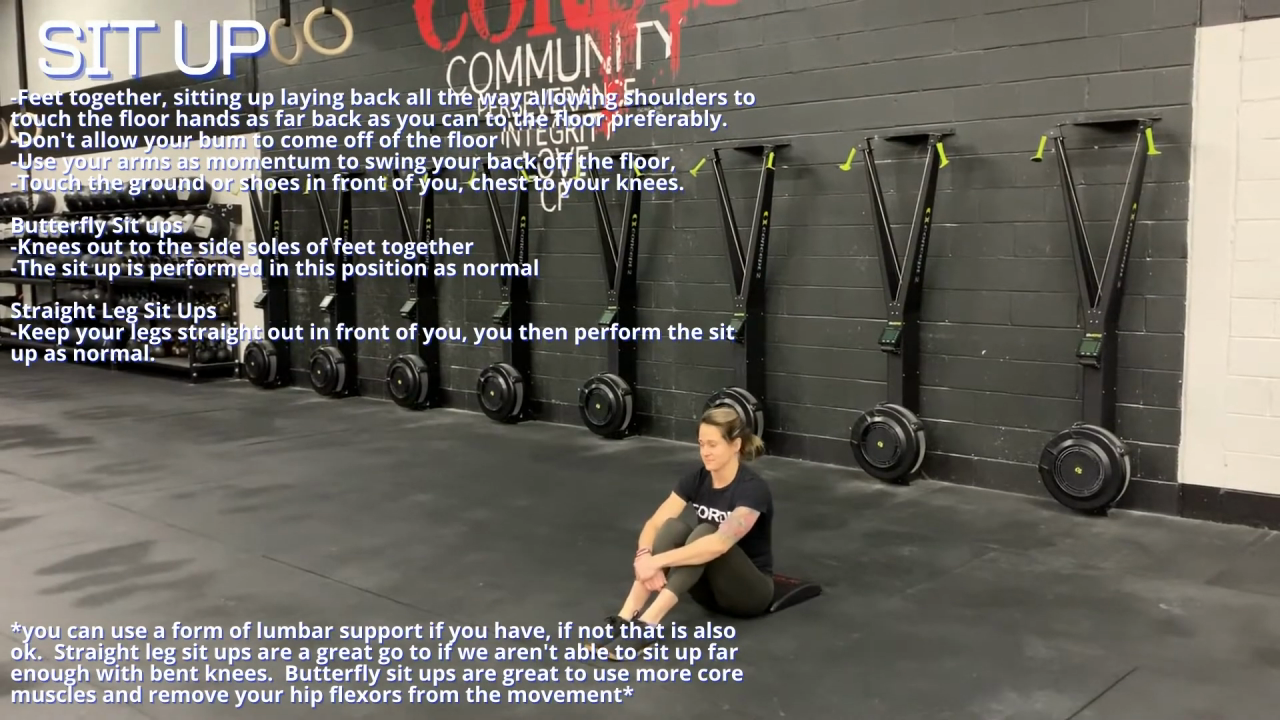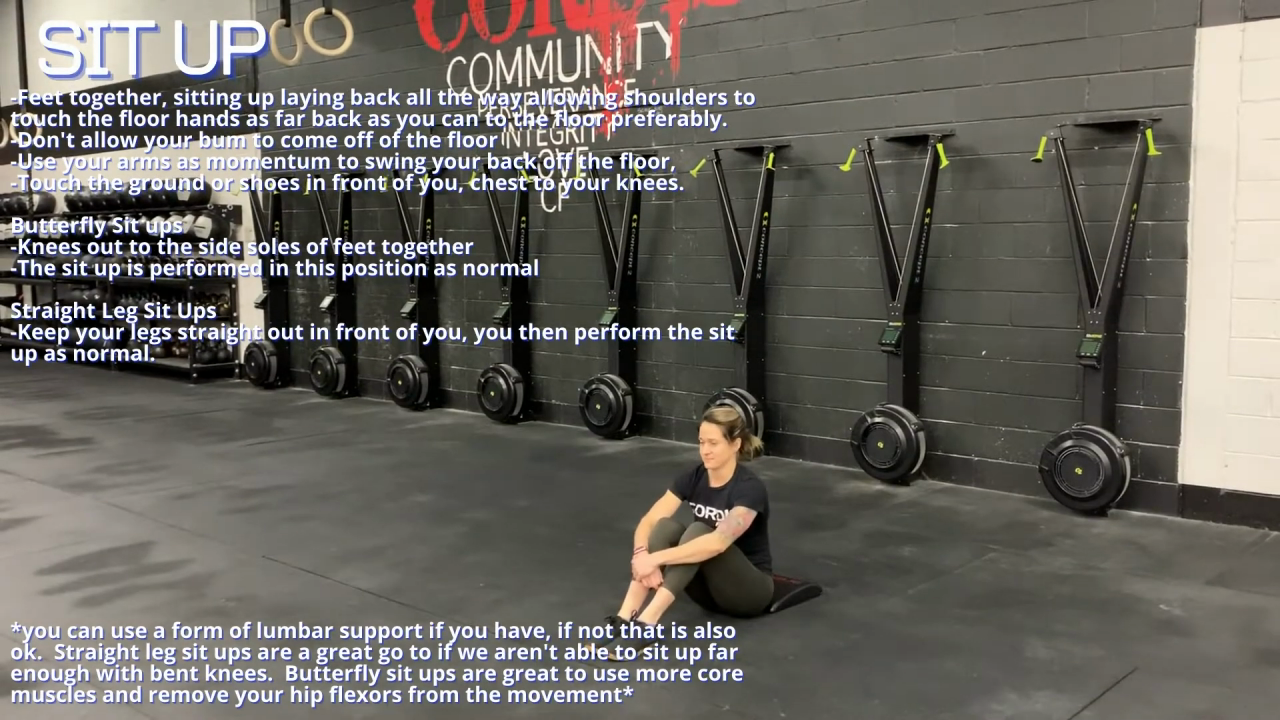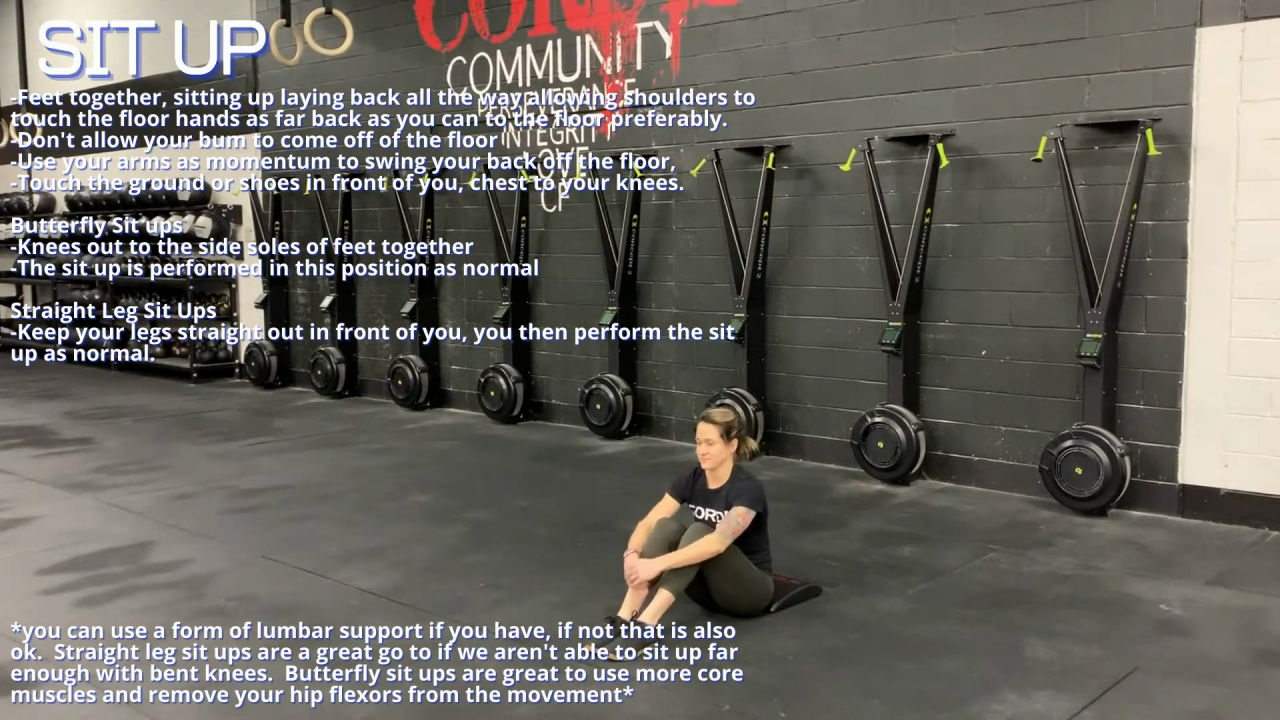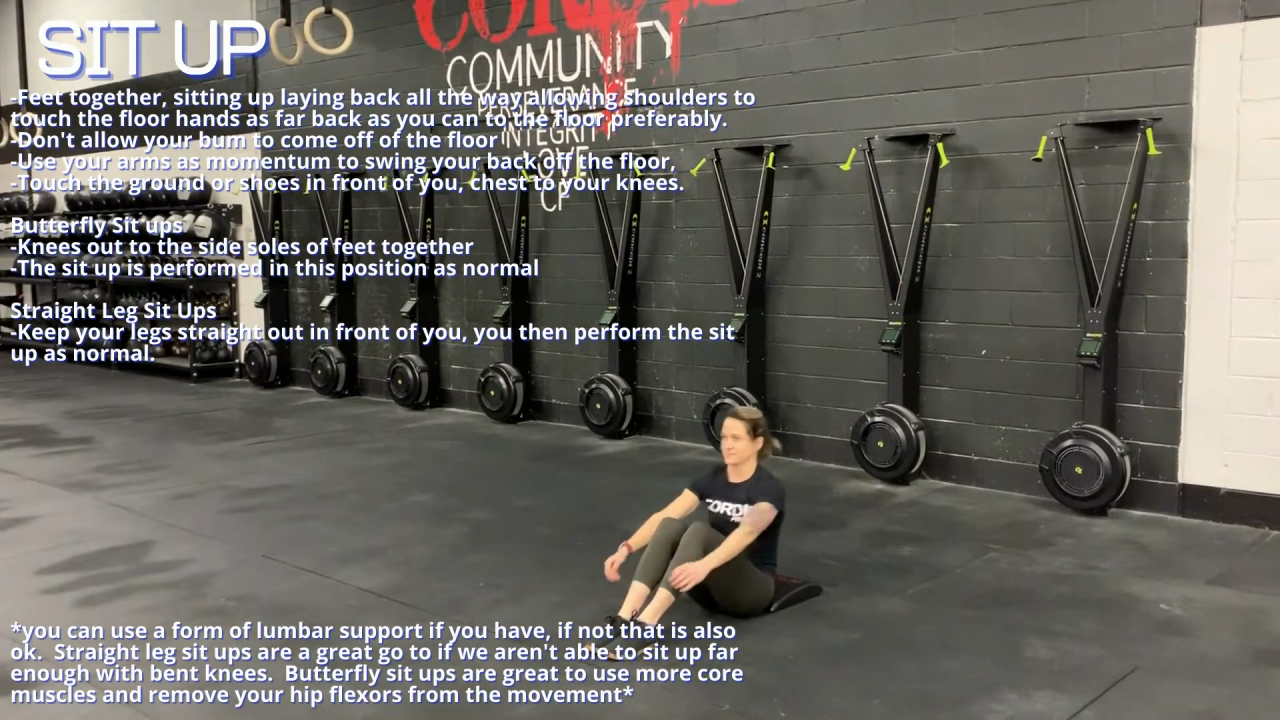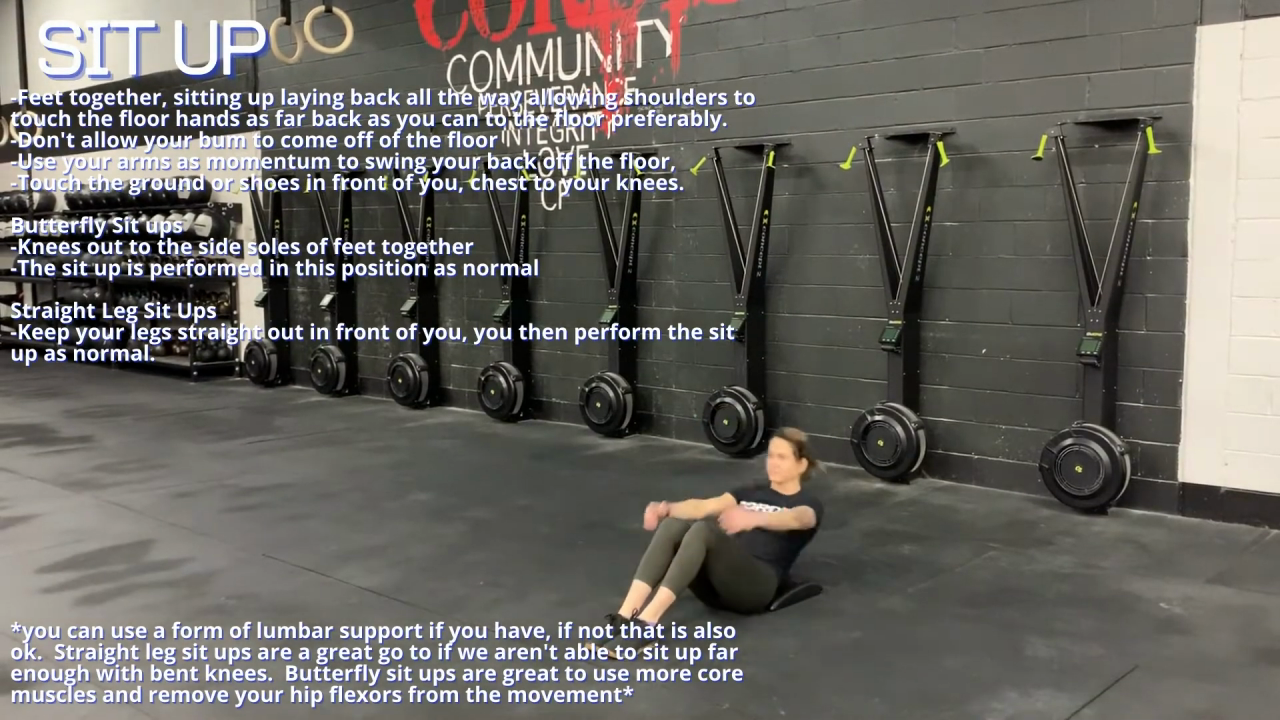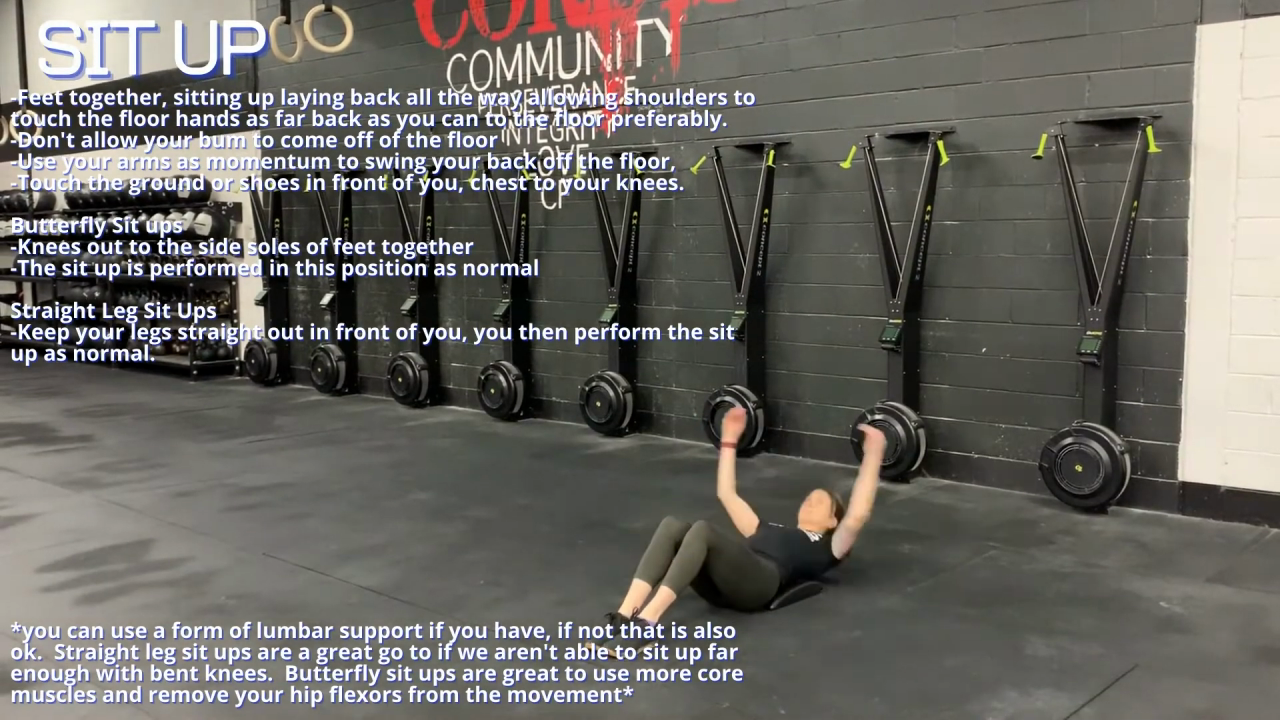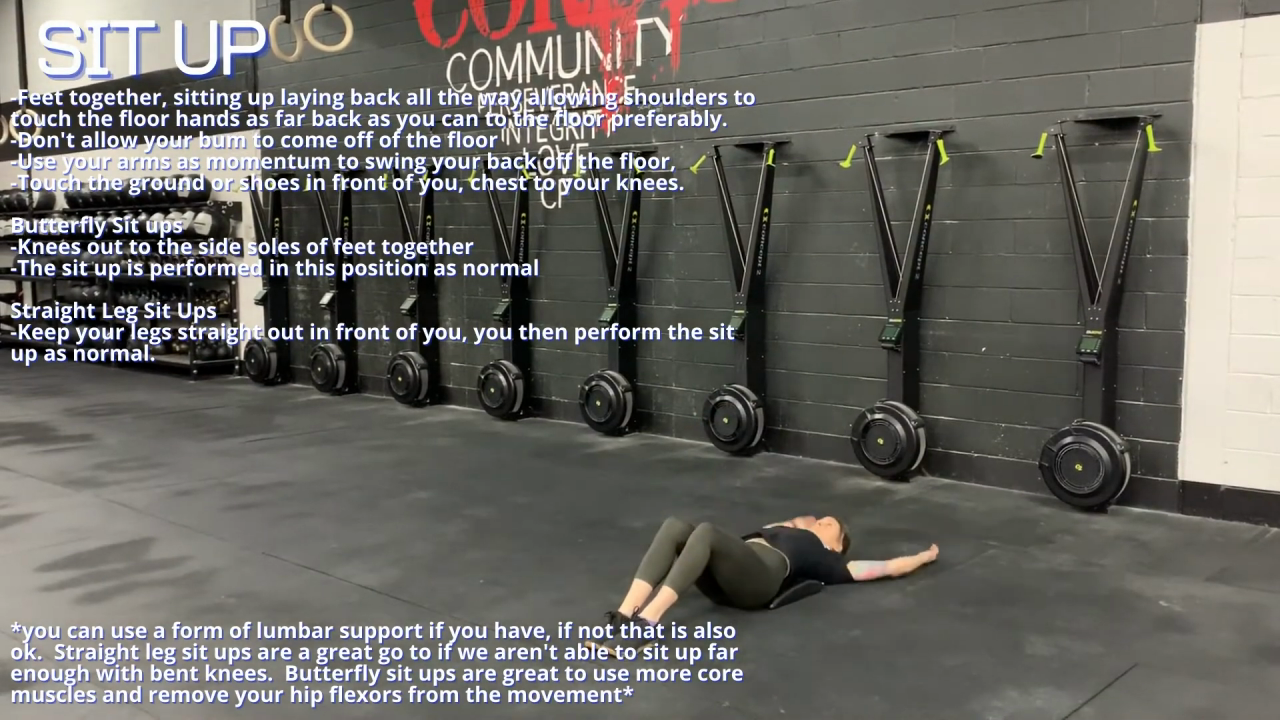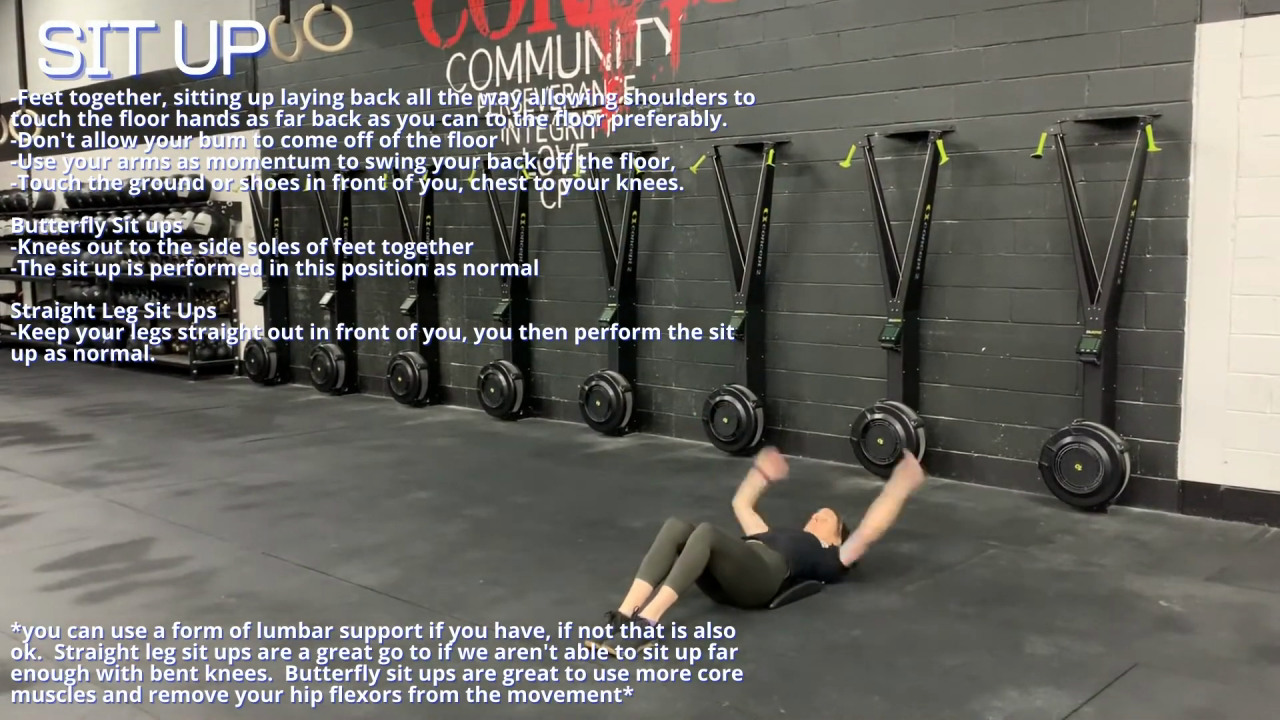
dt=0.3s
person 1, frame 1
left shoulder: (753, 489)
right shoulder: (697, 479)
left elbow: (720, 543)
right elbow: (654, 524)
left wrist: (658, 561)
right wrist: (644, 556)
left hip: (749, 589)
right hip: (709, 587)
left knee: (704, 533)
right knee: (673, 527)
left ankle: (647, 624)
right ankle: (625, 619)
person 1, frame 2
left shoulder: (750, 488)
right shoulder: (693, 478)
left elbow: (719, 543)
right elbow: (648, 522)
left wrist: (656, 559)
right wrist: (641, 554)
left hip: (749, 588)
right hip: (708, 585)
left knee: (698, 532)
right knee: (667, 526)
left ankle: (646, 623)
right ankle: (624, 619)
person 1, frame 3
left shoulder: (748, 488)
right shoulder: (691, 480)
left elbow: (718, 542)
right elbow: (647, 524)
left wrist: (657, 564)
right wrist: (632, 556)
left hip: (749, 587)
right hip: (707, 586)
left knee: (699, 532)
right knee: (668, 525)
left ankle: (645, 624)
right ankle: (624, 619)
person 1, frame 4
left shoulder: (769, 489)
right shoulder: (712, 479)
left elbow: (747, 533)
right elbow: (668, 514)
left wrist: (705, 566)
right wrist: (626, 548)
left hip: (751, 588)
right hip: (709, 585)
left knee: (699, 530)
right knee: (670, 526)
left ankle: (645, 626)
right ankle: (624, 620)
person 1, frame 5
left shoulder: (808, 506)
right shoulder: (752, 493)
left elbow: (791, 519)
right elbow: (704, 507)
left wrist: (755, 518)
right wrist: (666, 509)
left hip: (757, 584)
right hip: (716, 584)
left knee: (702, 531)
right knee: (673, 526)
left ankle: (646, 624)
right ankle: (624, 619)
person 1, frame 6
left shoulder: (821, 551)
right shoulder: (769, 530)
left elbow: (857, 516)
right elbow: (727, 494)
left wrist: (873, 452)
right wrist: (728, 443)
left hip: (752, 586)
right hip: (716, 579)
left knee: (701, 530)
right knee: (672, 526)
left ankle: (645, 624)
right ankle: (623, 620)
person 1, frame 7
left shoulder: (833, 564)
right shoulder: (795, 538)
left elbow: (887, 565)
left wrist: (926, 555)
right wrist: (795, 524)
left hip: (763, 573)
right hip: (733, 568)
left knee: (706, 531)
right knee: (675, 528)
left ankle: (646, 621)
right ankle: (624, 616)
person 1, frame 8
left shoulder: (827, 556)
right shoulder: (777, 534)
left elbow: (869, 529)
right elbow: (741, 505)
left wrist: (902, 484)
right wrist: (763, 473)
left hip: (762, 576)
left knee: (703, 532)
right knee: (675, 527)
left ankle: (645, 622)
right ankle: (624, 616)
